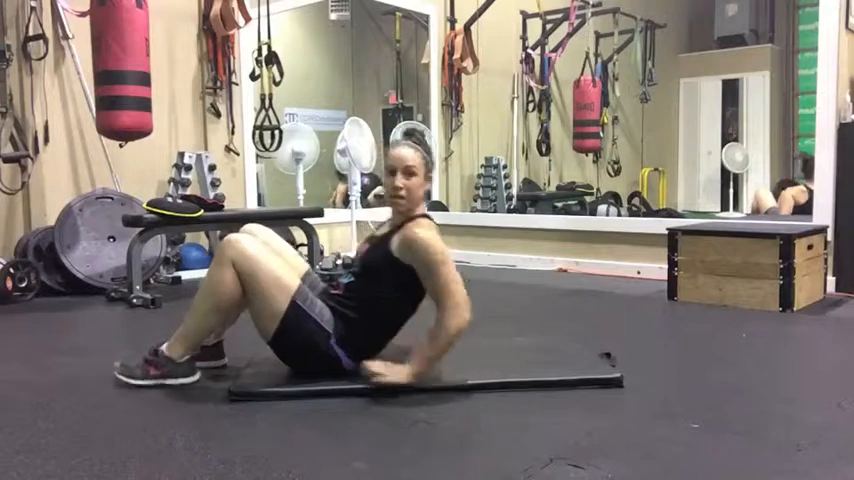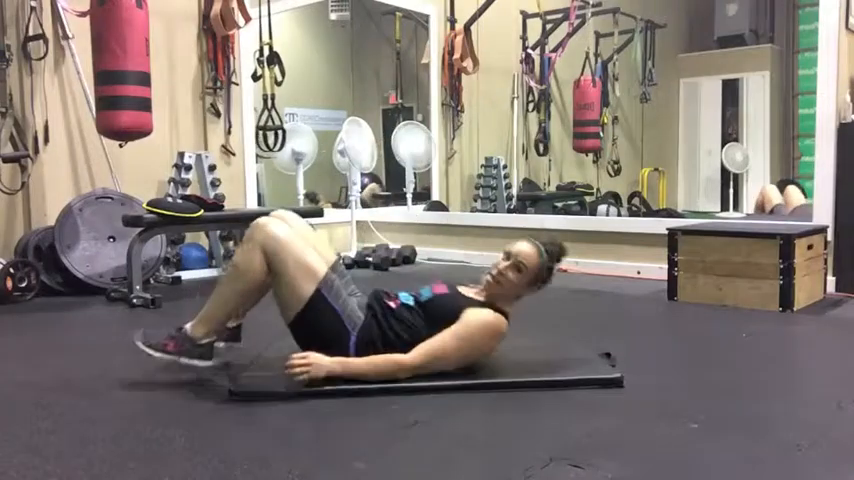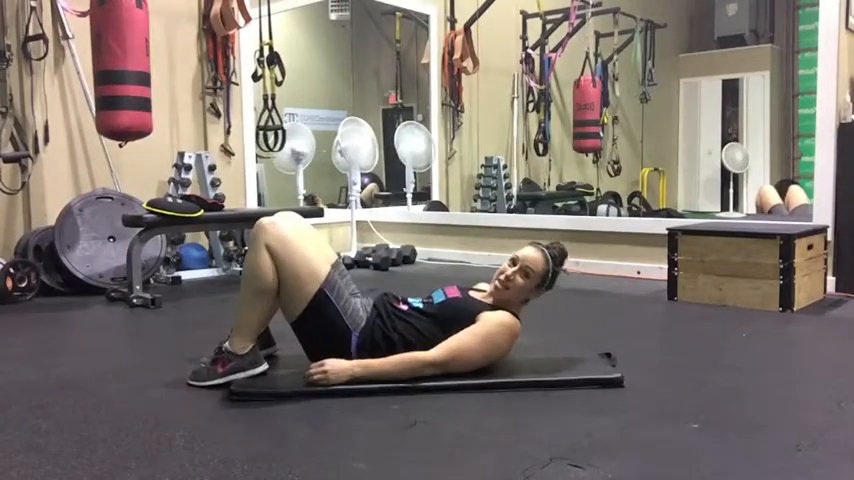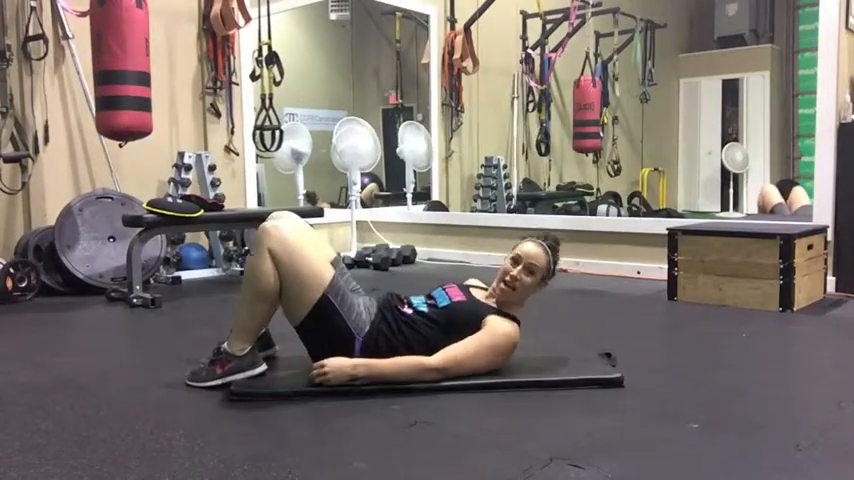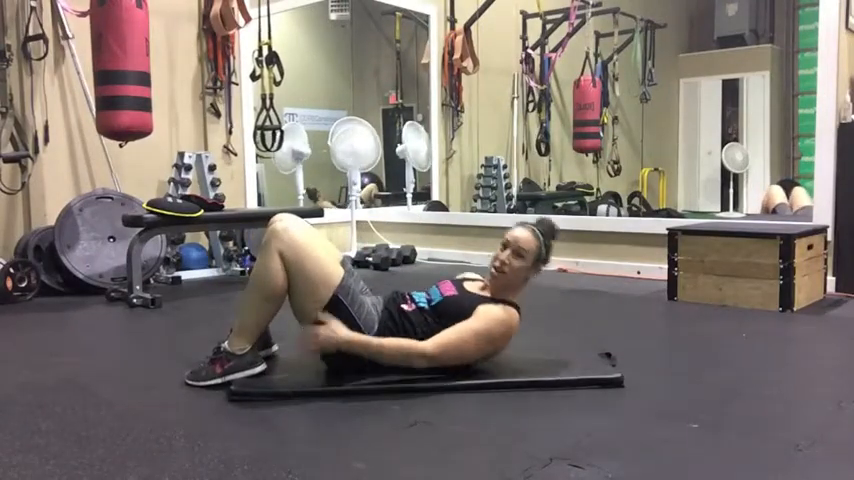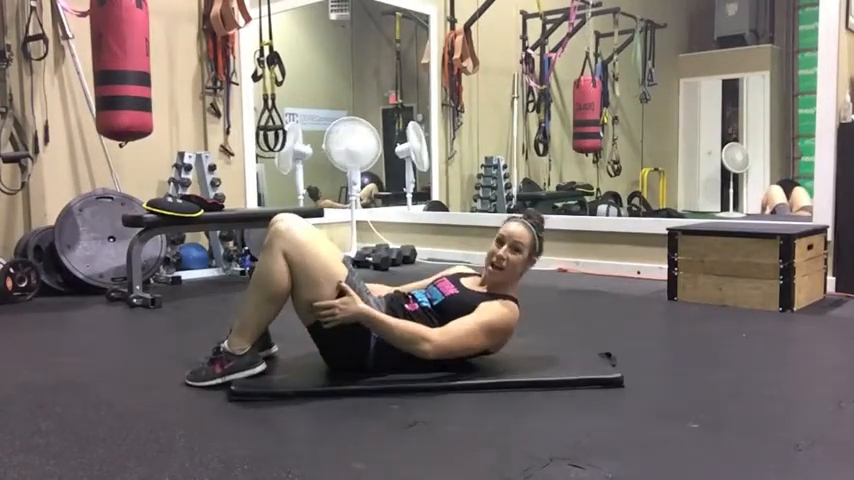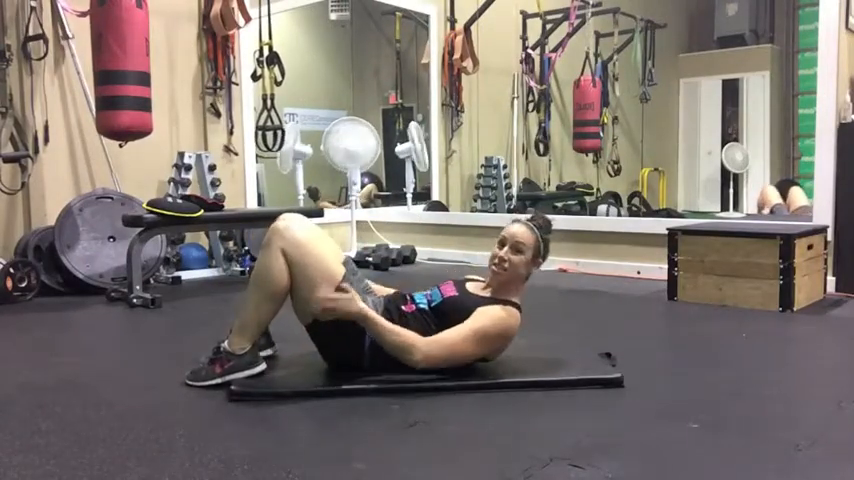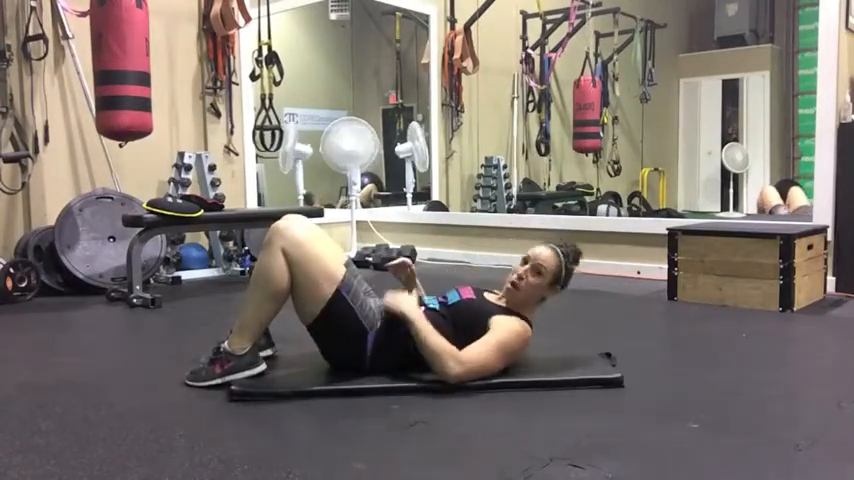
dt=0.5s
person 1, frame 1
left shoulder: (417, 235)
right shoulder: (397, 225)
left elbow: (458, 315)
right elbow: (400, 287)
left wrist: (411, 370)
right wrist: (378, 327)
left hip: (330, 345)
right hip: (332, 312)
left knee: (235, 249)
right knee: (251, 234)
left ankle: (175, 358)
right ankle: (207, 344)
person 1, frame 2
left shoulder: (489, 322)
right shoulder: (476, 294)
left elbow: (413, 364)
left wrist: (334, 365)
left hip: (352, 338)
right hip: (363, 310)
left knee: (265, 232)
right knee: (281, 219)
left ankle: (196, 338)
right ankle: (227, 323)
person 1, frame 3
left shoulder: (503, 324)
right shoulder: (482, 291)
left elbow: (433, 362)
left wrist: (353, 369)
left hip: (354, 339)
right hip: (364, 316)
left knee: (268, 232)
right knee: (284, 222)
left ankle: (240, 354)
right ankle: (256, 336)
person 1, frame 4
left shoulder: (504, 331)
right shoulder: (476, 287)
left elbow: (434, 367)
left wrist: (354, 367)
left hip: (358, 340)
right hip: (368, 312)
left knee: (272, 237)
right knee: (281, 221)
left ankle: (238, 355)
right ankle: (255, 337)
person 1, frame 5
left shoulder: (502, 317)
right shoulder: (474, 280)
left elbow: (426, 354)
left wrist: (348, 340)
left hip: (367, 338)
right hip: (374, 312)
left knee: (283, 237)
right knee: (284, 225)
left ankle: (238, 353)
right ankle: (255, 337)
person 1, frame 6
left shoulder: (502, 313)
right shoulder: (465, 273)
left elbow: (430, 344)
left wrist: (363, 313)
right wrist: (350, 286)
left hip: (367, 344)
right hip: (374, 316)
left knee: (286, 237)
right knee: (285, 225)
left ankle: (238, 353)
right ankle: (255, 337)
person 1, frame 7
left shoulder: (503, 318)
right shoulder: (478, 284)
left elbow: (420, 354)
left wrist: (359, 311)
right wrist: (367, 290)
left hip: (364, 343)
right hip: (373, 316)
left knee: (285, 235)
right knee: (289, 226)
left ankle: (238, 353)
right ankle: (254, 335)
person 1, frame 8
left shoulder: (515, 329)
right shoulder: (496, 301)
left elbow: (454, 368)
left wrist: (412, 312)
right wrist: (415, 289)
left hip: (366, 341)
right hip: (375, 318)
left knee: (286, 237)
right knee: (291, 227)
left ankle: (238, 353)
right ankle: (254, 336)
